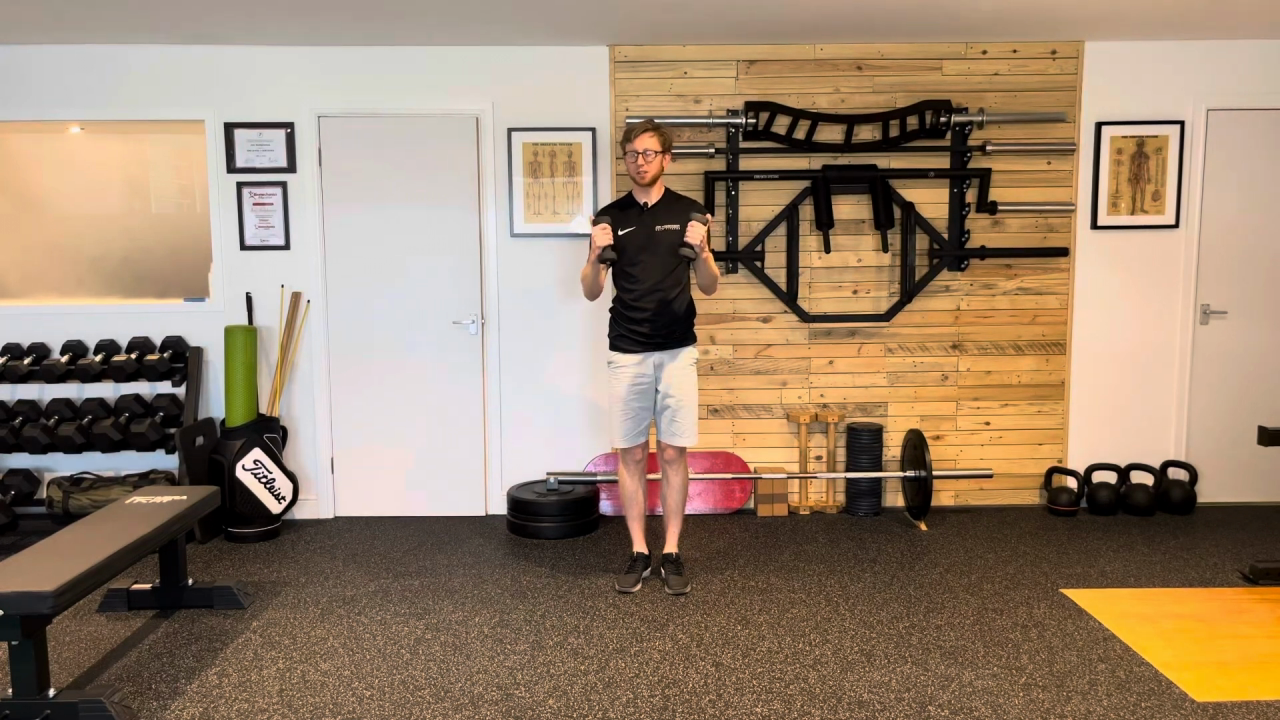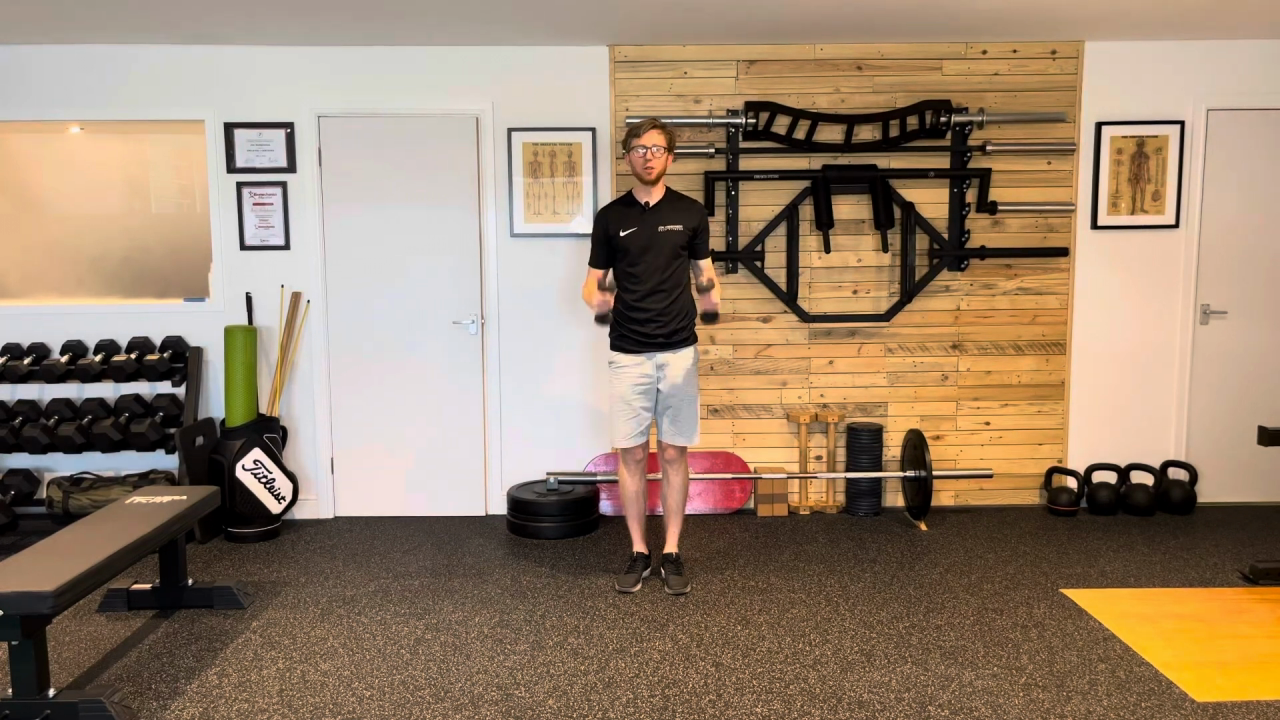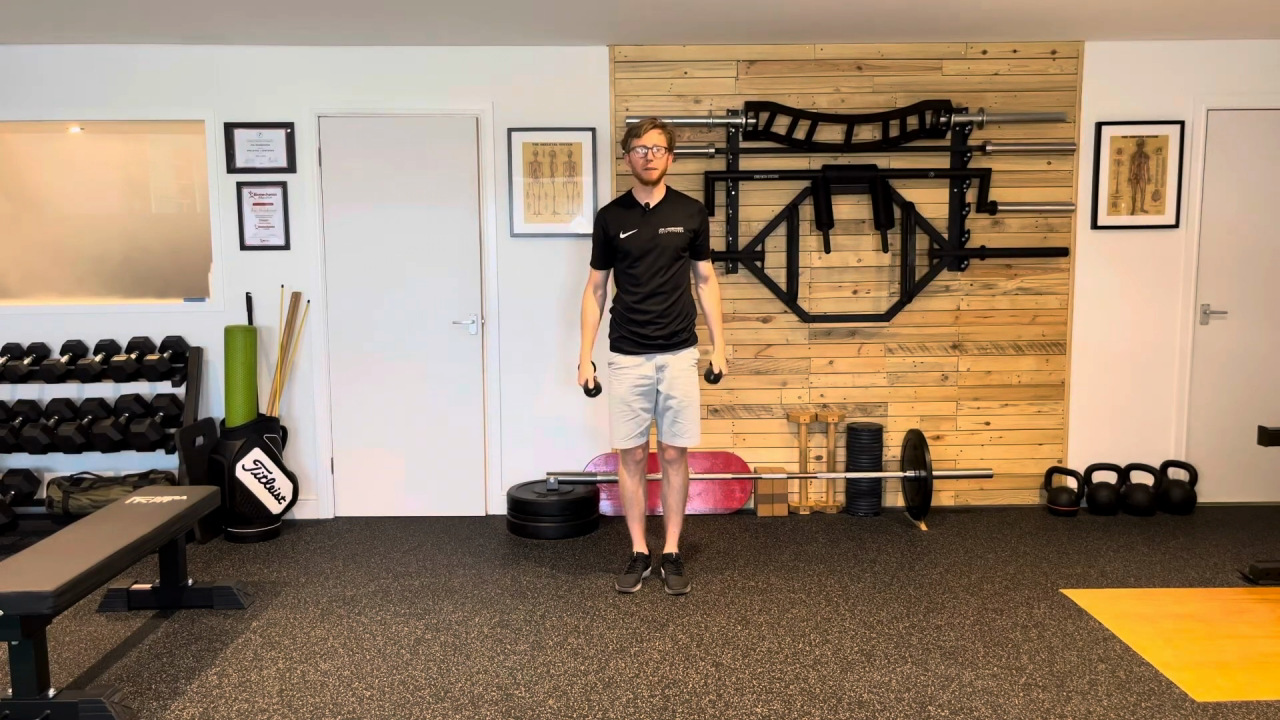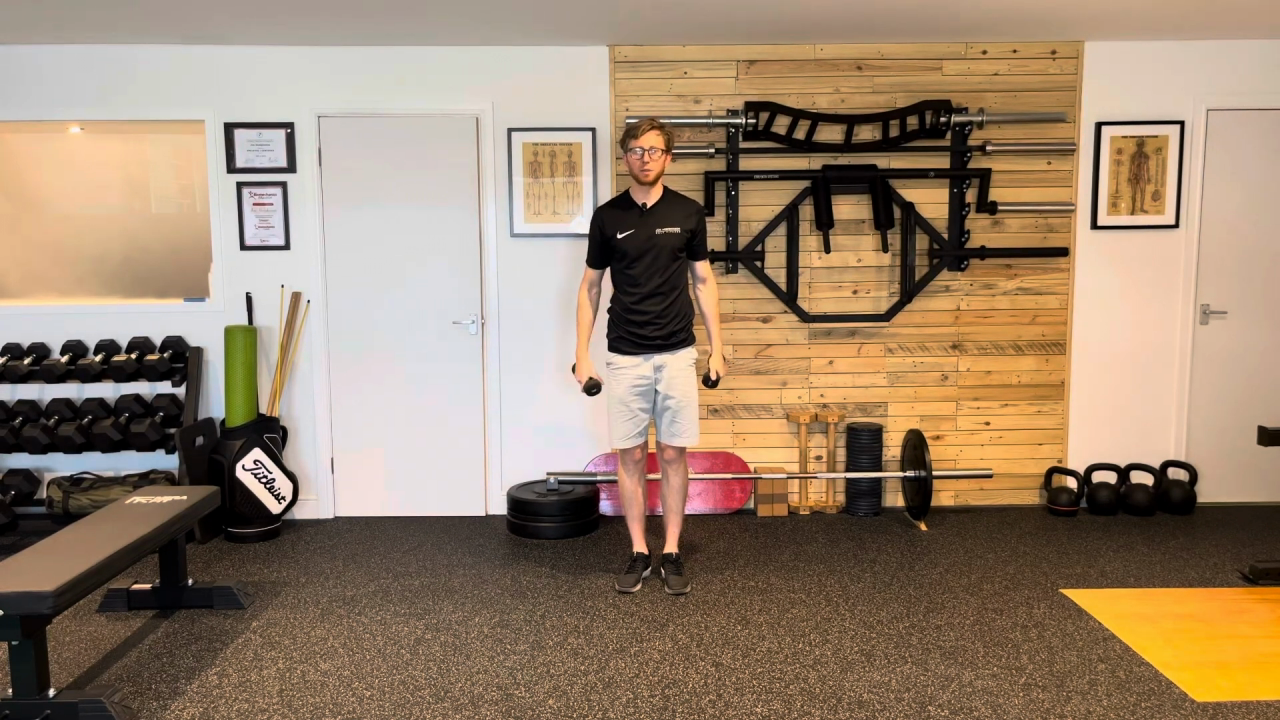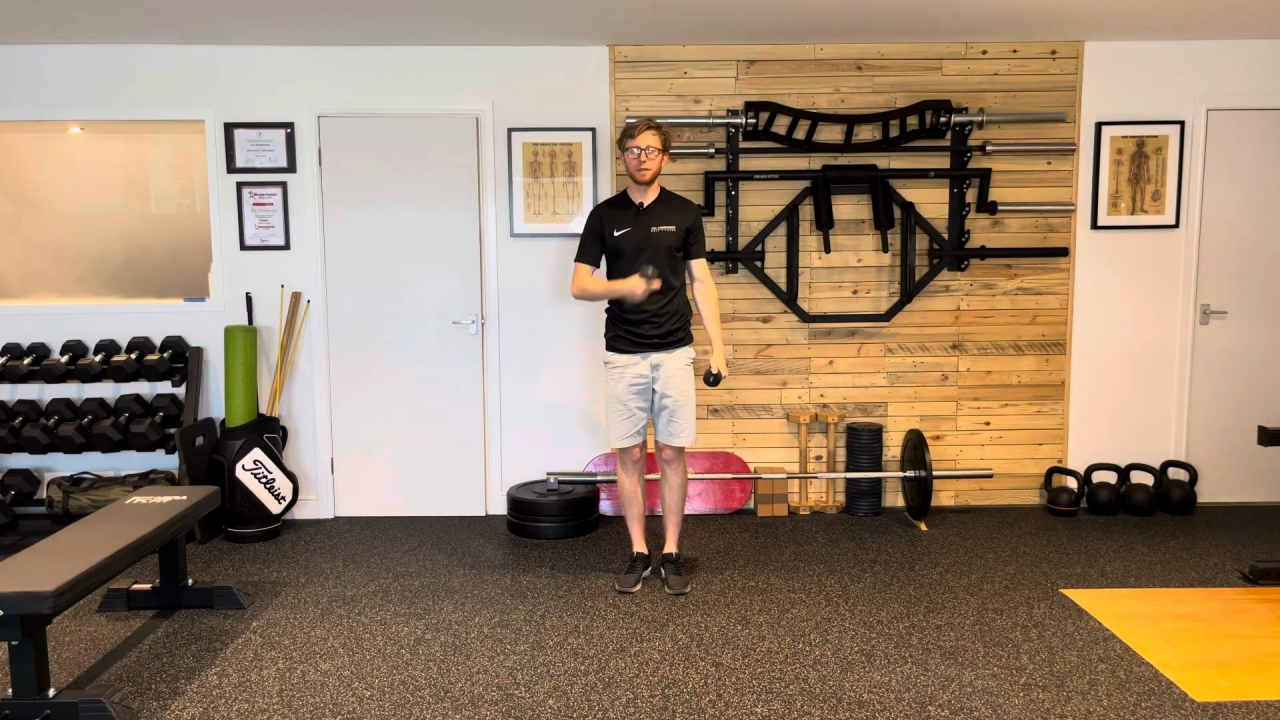
dt=0.4s
person 1, frame 1
left shoulder: (688, 210)
right shoulder: (611, 216)
left elbow: (709, 286)
right elbow: (590, 291)
left wrist: (702, 250)
right wrist: (595, 255)
left hip: (677, 351)
right hip: (626, 353)
left knee: (673, 453)
right knee: (631, 454)
left ankle: (671, 553)
right ankle: (638, 552)
person 1, frame 2
left shoulder: (690, 212)
right shoulder: (610, 216)
left elbow: (706, 278)
right elbow: (593, 285)
left wrist: (710, 293)
right wrist: (596, 298)
left hip: (679, 351)
right hip: (628, 353)
left knee: (674, 453)
right knee: (631, 453)
left ankle: (671, 553)
right ankle: (638, 552)
person 1, frame 3
left shoulder: (691, 212)
right shoulder: (610, 216)
left elbow: (705, 279)
right elbow: (596, 287)
left wrist: (718, 344)
right wrist: (585, 354)
left hip: (679, 353)
right hip: (627, 355)
left knee: (674, 454)
right knee: (631, 455)
left ankle: (671, 553)
right ankle: (639, 552)
person 1, frame 4
left shoulder: (688, 212)
right shoulder: (607, 216)
left elbow: (703, 281)
right elbow: (590, 287)
left wrist: (717, 347)
right wrist: (581, 352)
left hip: (677, 353)
right hip: (626, 356)
left knee: (673, 454)
right knee: (630, 455)
left ankle: (671, 553)
right ankle: (639, 552)
person 1, frame 5
left shoulder: (685, 212)
right shoulder: (604, 214)
left elbow: (701, 281)
right elbow: (578, 284)
left wrist: (717, 346)
right wrist: (620, 287)
left hip: (674, 352)
right hip: (623, 353)
left knee: (672, 453)
right knee: (629, 454)
left ankle: (672, 553)
right ankle: (639, 552)
